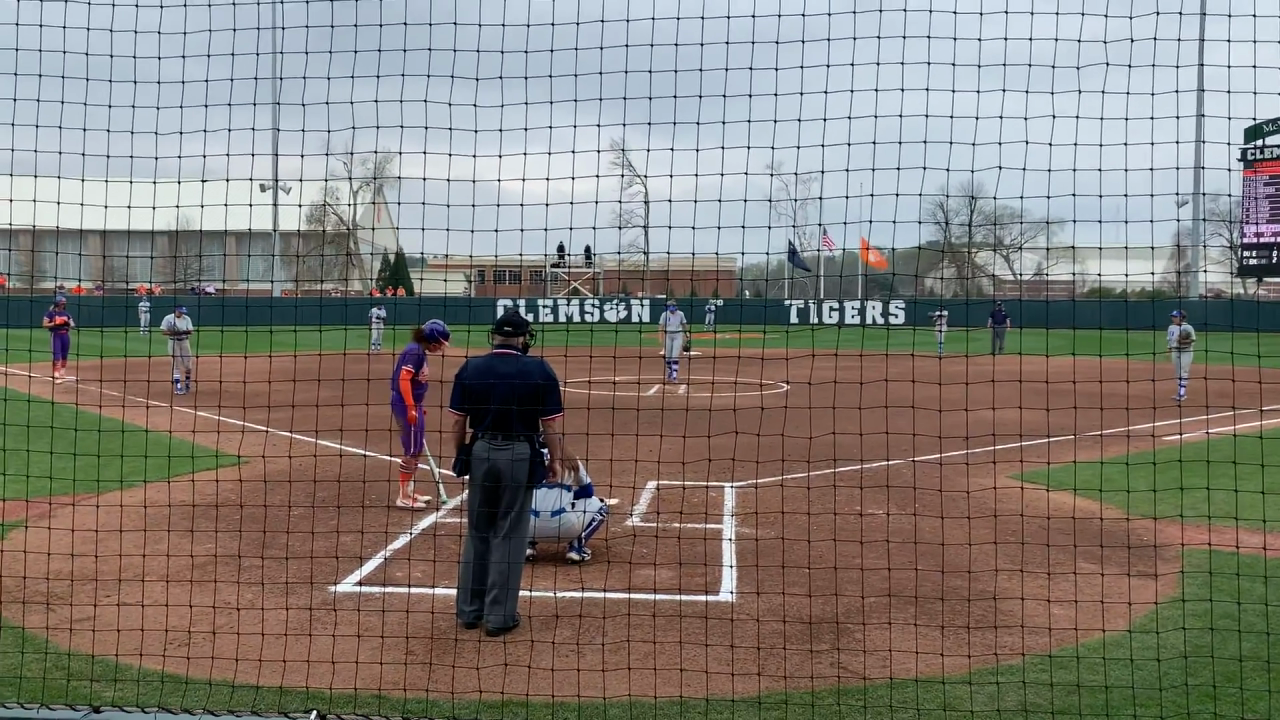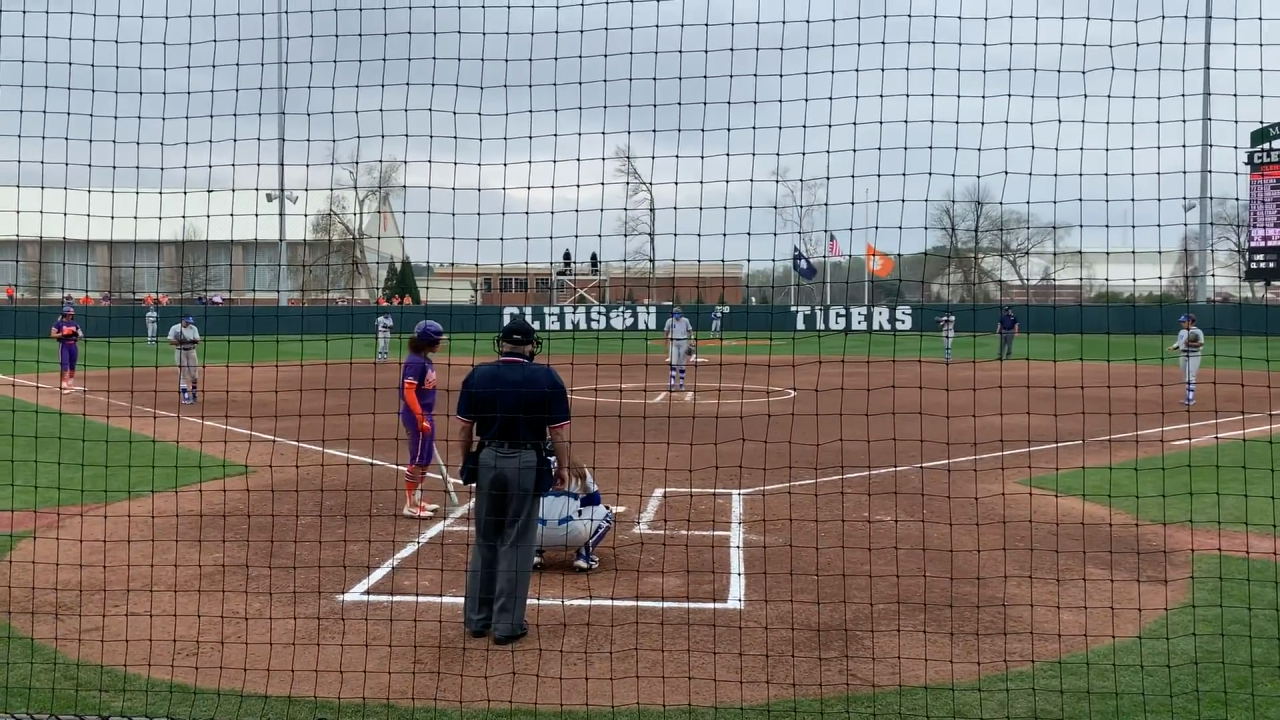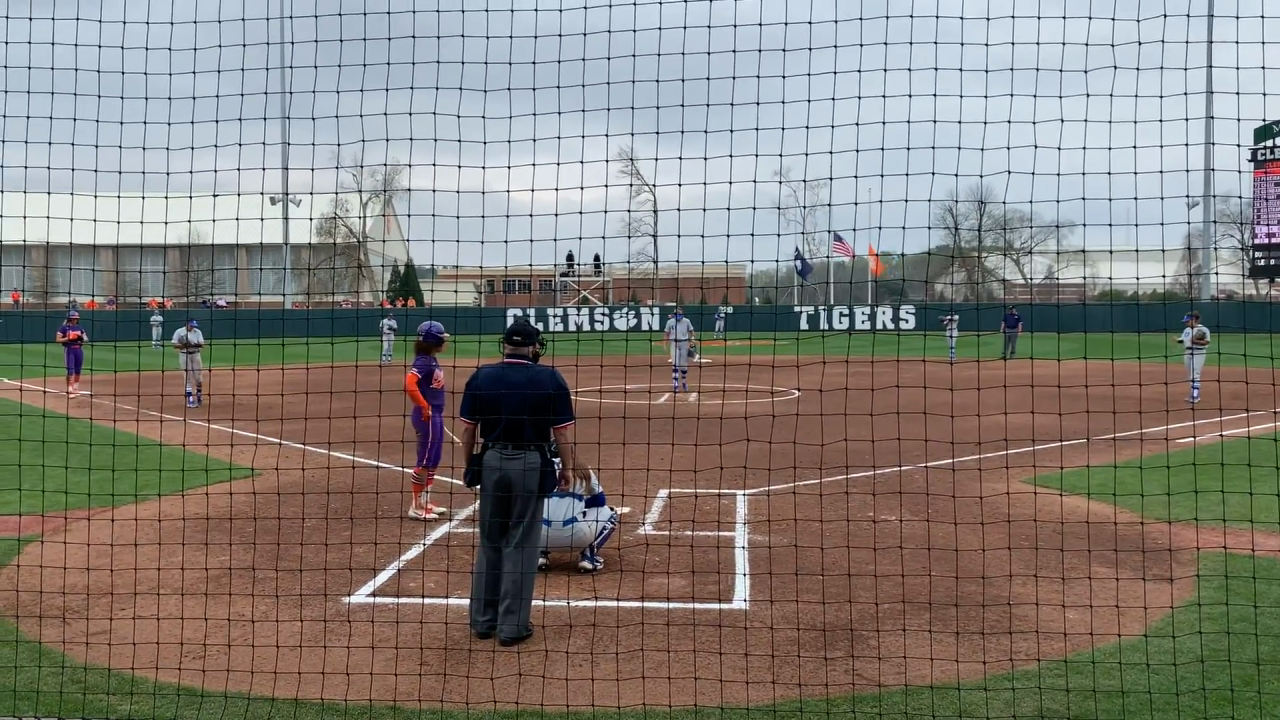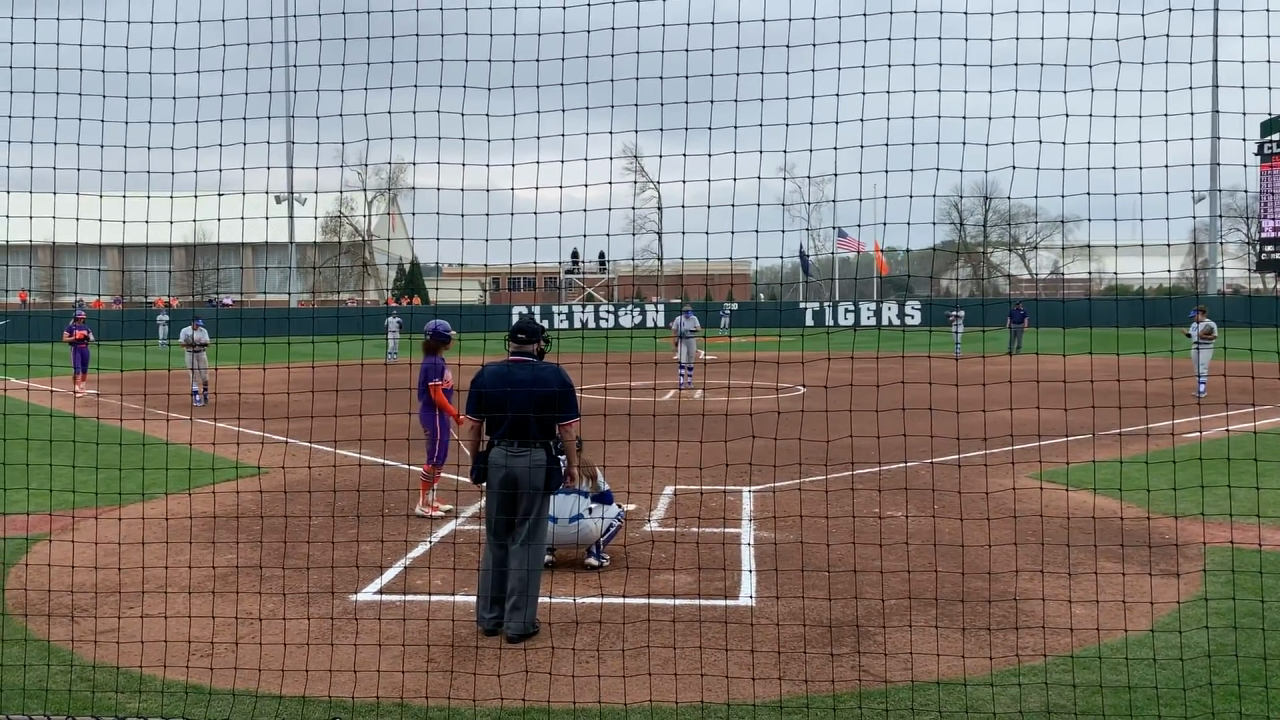
dt=0.5s
person 1, frame 1
left shoulder: (470, 368)
right shoulder: (539, 370)
left elbow: (458, 421)
right elbow: (550, 423)
left wrist: (459, 456)
right wrist: (555, 460)
left hip: (481, 453)
right hip: (520, 456)
left knee: (477, 532)
right knee: (509, 535)
left ankle: (469, 610)
right ankle: (499, 615)
person 1, frame 2
left shoulder: (477, 375)
right shoulder: (546, 377)
left elbow: (464, 427)
right elbow: (558, 430)
left wrist: (467, 463)
right wrist: (563, 467)
left hip: (487, 460)
right hip: (526, 463)
left knee: (484, 540)
right knee: (517, 543)
left ankle: (477, 618)
right ankle: (507, 623)
person 1, frame 3
left shoulder: (481, 377)
right shoulder: (550, 378)
left elbow: (468, 429)
right elbow: (562, 431)
left wrist: (469, 465)
right wrist: (567, 467)
left hip: (491, 462)
right hip: (531, 465)
left knee: (489, 542)
right knee: (521, 545)
left ankle: (483, 620)
right ankle: (512, 625)
person 1, frame 4
left shoulder: (486, 374)
right shoulder: (555, 375)
left elbow: (473, 426)
right elbow: (567, 427)
left wrist: (475, 463)
right wrist: (572, 464)
left hip: (497, 459)
right hip: (537, 461)
left knee: (496, 538)
right knee: (528, 541)
left ankle: (490, 617)
right ankle: (519, 622)
person 2, frame 1
left shoulder: (420, 352)
right shoulder: (414, 351)
right elbow: (403, 379)
right wrist: (410, 408)
left hip: (413, 404)
right hip: (406, 404)
left knee: (415, 450)
right knee: (411, 450)
left ankle: (409, 492)
right ankle: (403, 497)
person 2, frame 2
left shoulder: (425, 360)
right shoulder: (415, 361)
right elbow: (408, 392)
right wrist: (420, 418)
left hip: (425, 413)
right hip: (416, 415)
left knee: (426, 458)
right knee: (417, 459)
left ankle: (417, 500)
right ankle: (411, 506)
person 2, frame 3
left shoulder: (431, 360)
right shoulder: (424, 361)
right elbow: (409, 384)
right wrist: (424, 407)
left hip: (435, 415)
right hip: (427, 416)
left knee: (433, 460)
right knee: (425, 461)
left ankle: (425, 502)
right ankle: (416, 507)
person 2, frame 4
left shoulder: (437, 360)
right shoulder: (433, 363)
right elbow: (437, 395)
left wrist: (449, 414)
right wrist: (455, 413)
left hip: (439, 414)
right hip: (434, 414)
left knee: (440, 458)
right knee: (433, 459)
left ankle: (431, 500)
right ankle: (423, 504)
